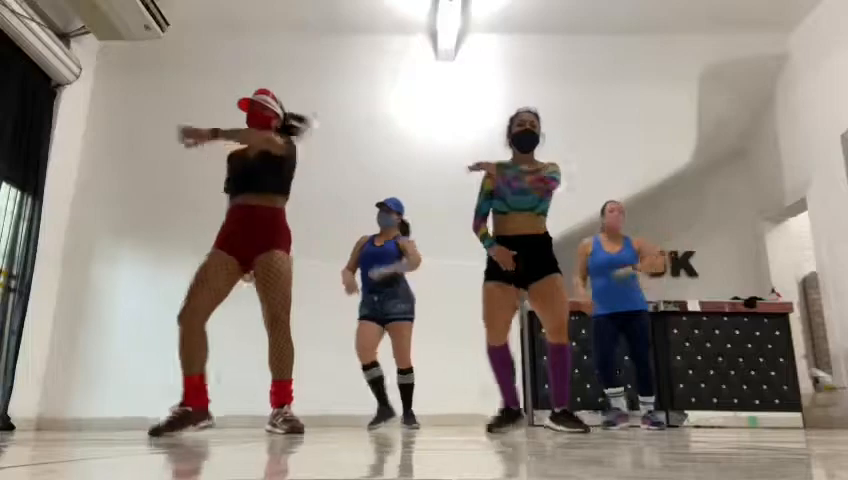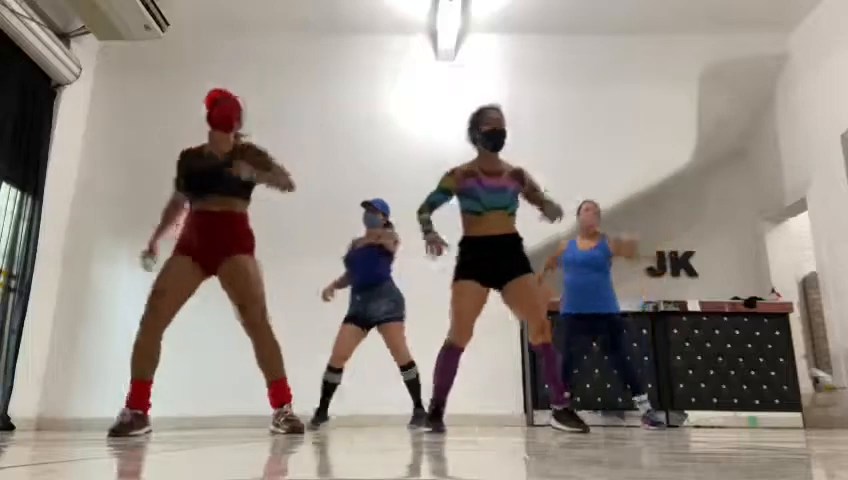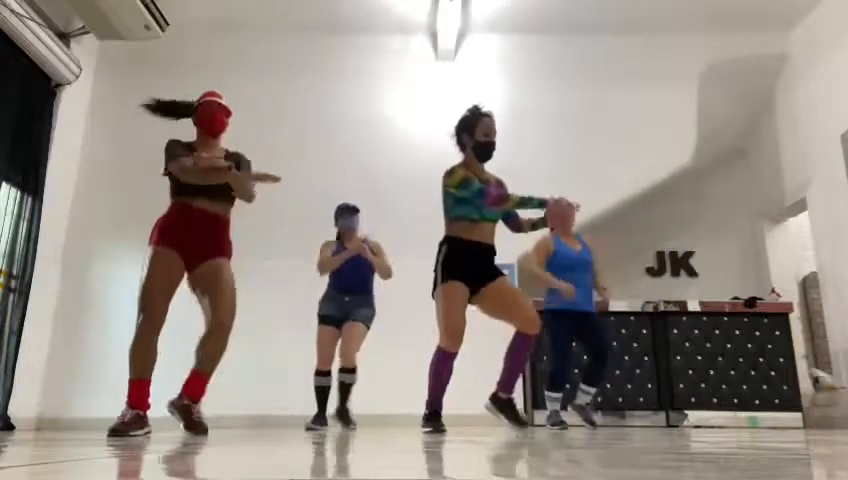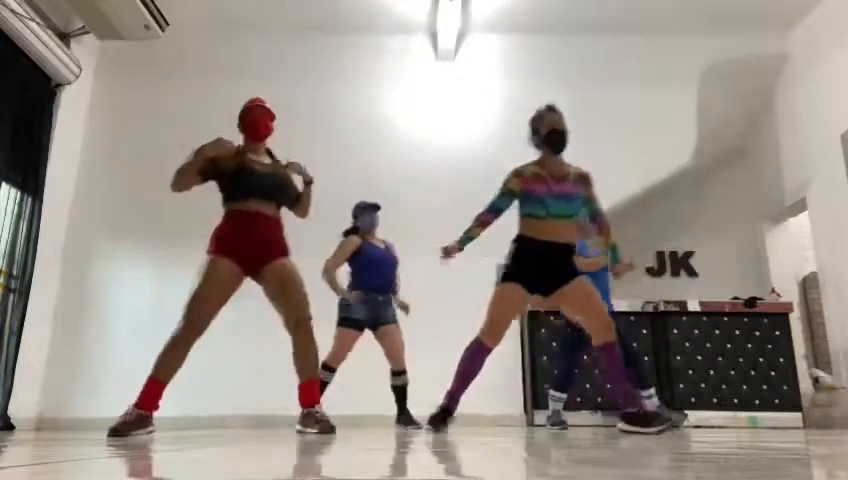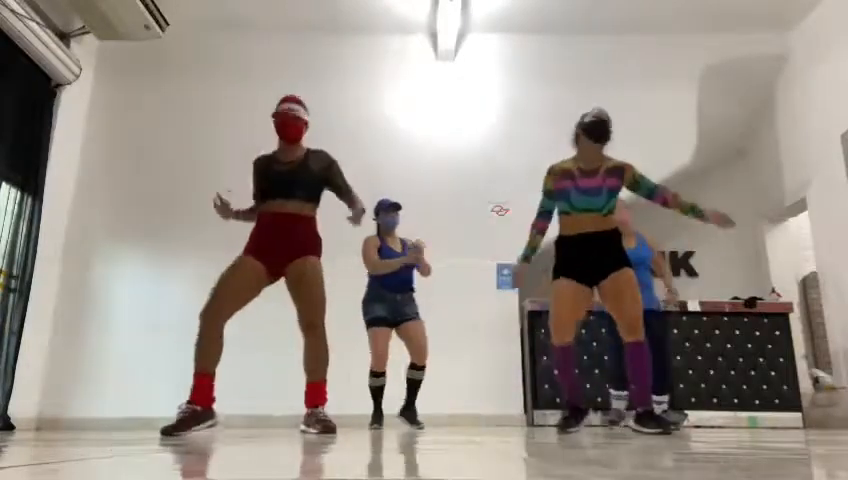
dt=0.4s
person 1, frame 1
left shoulder: (284, 146)
right shoulder: (236, 158)
left elbow: (268, 141)
left wrist: (212, 133)
left hip: (271, 236)
right hip: (231, 237)
left knee: (278, 322)
right knee: (190, 315)
left ankle: (282, 409)
right ankle: (194, 405)
person 1, frame 2
left shoulder: (249, 153)
right shoulder: (189, 157)
left elbow: (287, 184)
left wrist: (254, 173)
right wrist: (157, 236)
left hip: (234, 241)
right hip: (193, 242)
left knee: (257, 322)
right knee: (152, 319)
left ankle: (282, 408)
right ankle: (136, 412)
person 1, frame 3
left shoulder: (238, 161)
right shoulder: (177, 148)
left elbow: (247, 194)
right elbow: (184, 172)
left wrist: (229, 173)
right wrist: (227, 175)
left hip: (214, 243)
right hip: (174, 234)
left knee: (222, 321)
right knee: (150, 317)
left ankle: (188, 400)
right ankle: (136, 409)
person 1, frame 4
left shoulder: (277, 169)
right shoulder: (224, 157)
left elbow: (302, 210)
right elbow: (178, 185)
left wrist: (307, 182)
right wrist: (204, 155)
left hip: (272, 246)
right hip: (231, 243)
left knee: (302, 321)
right knee: (192, 323)
left ankle: (310, 409)
right ankle: (143, 410)
person 1, frame 5
left shoulder: (321, 160)
right shoulder: (262, 164)
left elbow: (351, 197)
left wrist: (358, 210)
right wrist: (233, 213)
left hip: (303, 243)
right hip: (262, 243)
left knee: (313, 324)
right knee: (211, 313)
left ankle: (315, 409)
right ankle: (200, 405)
person 2, frame 1
left shoulder: (547, 170)
right shoulder: (492, 175)
left elbow: (545, 185)
right elbow: (478, 220)
left wrist: (503, 169)
right wrist: (491, 247)
left hip: (539, 252)
right hip: (503, 254)
left knee: (559, 327)
right knee: (496, 336)
left ankle: (560, 410)
right ankle: (510, 408)
person 2, frame 2
left shoulder: (516, 174)
right shoulder: (460, 175)
left elbow: (544, 203)
right elbow: (425, 209)
left wrist: (549, 207)
right wrist: (430, 233)
left hip: (511, 253)
right hip: (474, 255)
left knee: (541, 327)
right knee: (459, 334)
left ankle: (561, 407)
right ankle: (435, 410)
person 2, frame 3
left shoulder: (496, 182)
right shoulder: (456, 175)
left elbow: (516, 224)
right elbow: (492, 202)
left wrist: (546, 220)
right wrist: (543, 202)
left hip: (485, 264)
right hip: (455, 259)
left knee: (531, 322)
right knee: (452, 339)
left ankle: (503, 396)
right ankle: (433, 412)
person 2, frame 4
left shoulder: (581, 178)
right shoulder: (523, 176)
left elbow: (596, 217)
right elbow: (491, 213)
left wrist: (614, 253)
right wrist: (460, 243)
left hip: (563, 264)
right hip: (526, 261)
left knee: (604, 326)
right knee: (491, 333)
left ankle: (632, 410)
right ankle: (448, 405)
person 2, frame 5
left shoulder: (619, 170)
right shoulder: (557, 171)
left elbow: (658, 193)
right elbow: (543, 216)
left wrist: (702, 212)
right wrist: (526, 257)
left hip: (608, 250)
right hip: (571, 254)
left knee: (632, 328)
right knee: (560, 332)
left ankle: (643, 411)
right ankle: (574, 405)
person 3, frame 1
left shoulder: (403, 242)
right shoulder: (364, 242)
left elbow: (415, 261)
right elbow: (348, 269)
left wrist: (385, 270)
right wrist: (348, 280)
left hip: (397, 300)
right hip: (370, 303)
left knee: (402, 357)
right knee: (365, 353)
left ankle: (407, 412)
right ankle: (384, 407)
person 3, frame 2
left shoulder: (386, 239)
right shoulder: (357, 247)
left elbow: (388, 235)
right elbow: (350, 275)
left wrist: (362, 241)
right wrist: (332, 286)
left hip: (384, 299)
right hip: (358, 304)
left knee: (400, 354)
right knee: (337, 356)
left ankle: (419, 409)
right ankle: (322, 409)
person 3, frame 3
left shoulder: (371, 245)
right shoulder: (330, 246)
left elbow: (387, 273)
right elbow: (322, 267)
left wrist: (370, 257)
right wrist: (350, 253)
left hip: (361, 306)
right hip: (332, 304)
left knee: (348, 353)
right knee: (323, 359)
left ankle: (343, 407)
right ankle: (320, 413)
person 3, frame 4
left shoulder: (388, 247)
right shoulder: (353, 241)
right elbow: (328, 269)
left wrist: (397, 298)
right wrist: (342, 293)
left hip: (384, 307)
right hip: (357, 304)
left knee: (399, 358)
right knee: (337, 355)
left ankle: (403, 413)
person 3, frame 5
left shoulder: (408, 244)
right shoulder: (372, 242)
left elbow: (425, 271)
right elbow: (373, 268)
left wrist: (420, 259)
right wrist: (406, 259)
left hip: (405, 302)
right hip: (378, 302)
left knee: (420, 353)
right knee: (379, 358)
left ankle: (409, 407)
right ankle: (377, 411)
person 4, frame 1
left shoulder: (634, 244)
right shoulder: (588, 245)
left elbow: (659, 262)
right elbow: (579, 276)
left wrist: (634, 269)
right wrist: (582, 293)
left hip: (635, 310)
right hip: (604, 313)
left knee: (642, 360)
right knee: (604, 359)
left ankle: (648, 411)
right ankle: (618, 410)
person 4, frame 2
left shoulder: (610, 242)
right shoulder: (565, 246)
left elbow: (634, 254)
right elbow: (548, 267)
left wrist: (628, 246)
left hip: (606, 312)
right hip: (572, 313)
left knee: (621, 362)
right knee: (566, 360)
left ankle: (646, 410)
person 4, frame 3
left shoulder: (585, 244)
right shoulder: (548, 242)
right elbow: (530, 265)
left wrist: (601, 289)
right wrist: (557, 283)
left hip: (586, 311)
right hip: (558, 311)
left knee: (602, 354)
right knee: (561, 360)
left ankle: (581, 402)
right ankle: (553, 411)
person 4, frame 4
left shoulder: (602, 244)
left elbow: (616, 272)
right elbow: (582, 264)
left wrist: (625, 267)
right wrist: (605, 260)
left knee: (631, 358)
right knee: (569, 362)
left ankle: (655, 408)
right ankle: (555, 411)
person 4, frame 5
left shoulder: (644, 240)
left elbow: (659, 264)
left wrist: (670, 288)
left hip: (649, 309)
left knee: (660, 358)
right knee: (619, 357)
left ankle: (661, 409)
right ankle: (618, 408)
